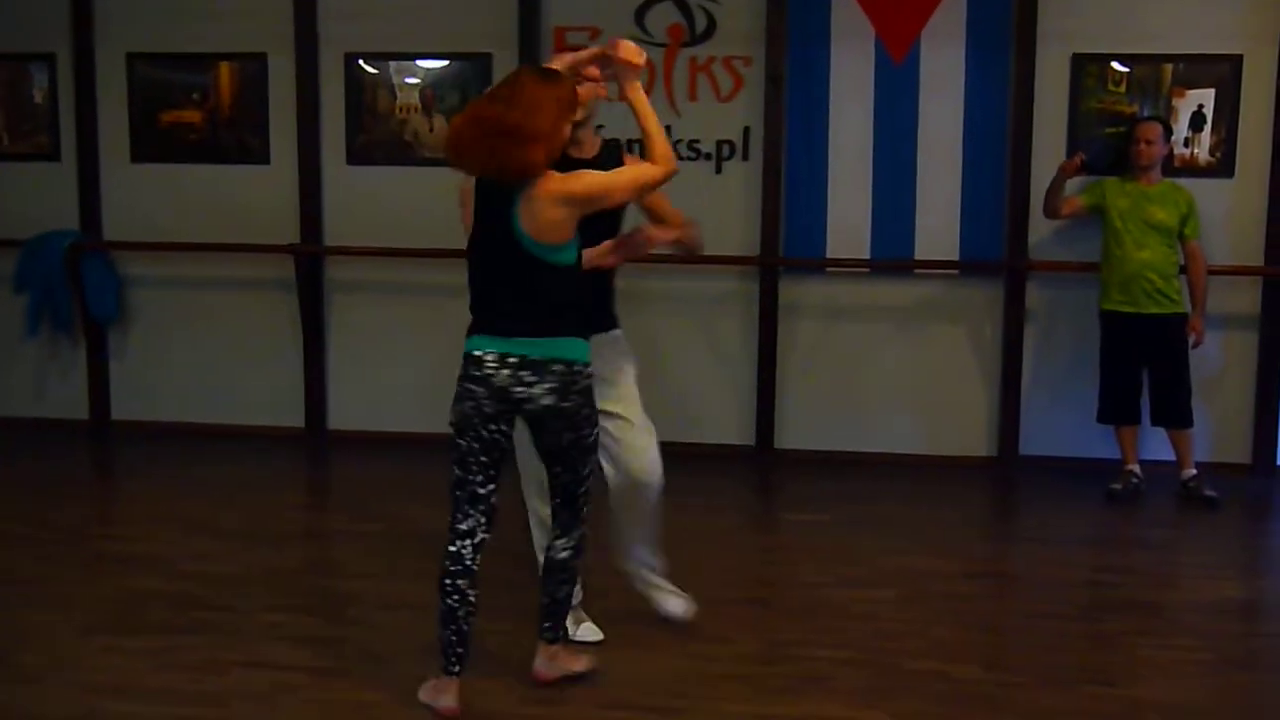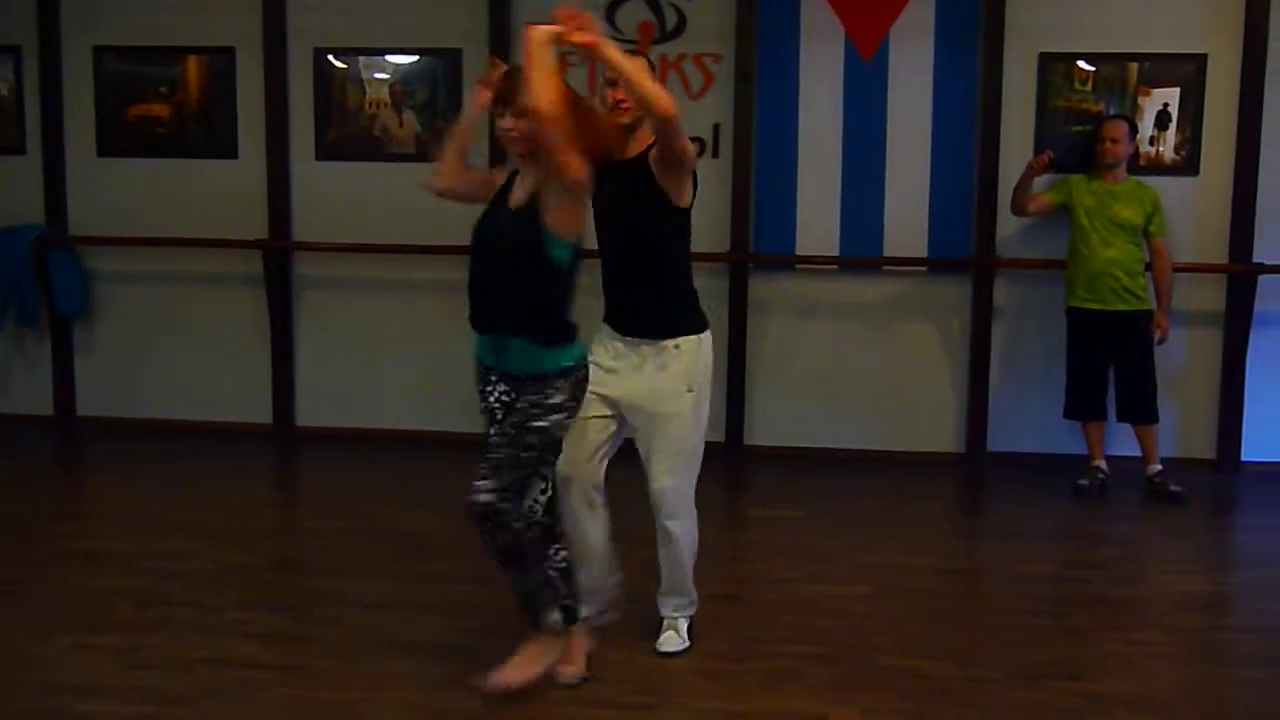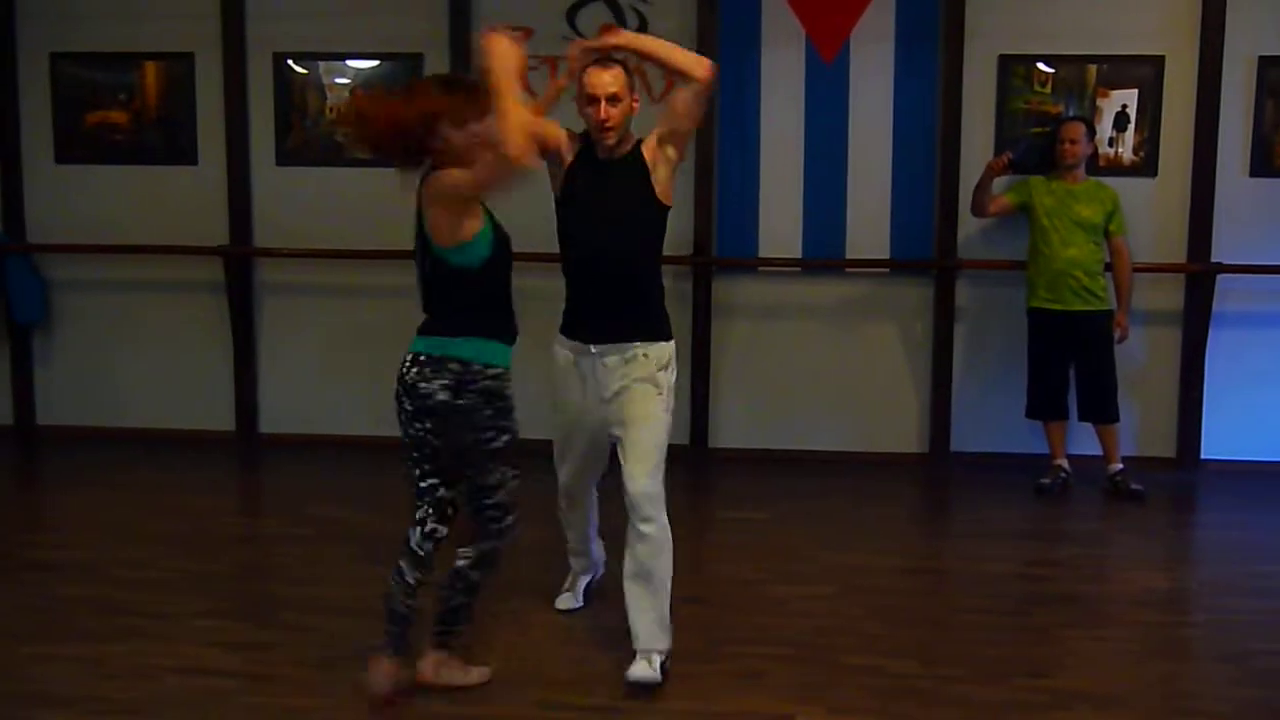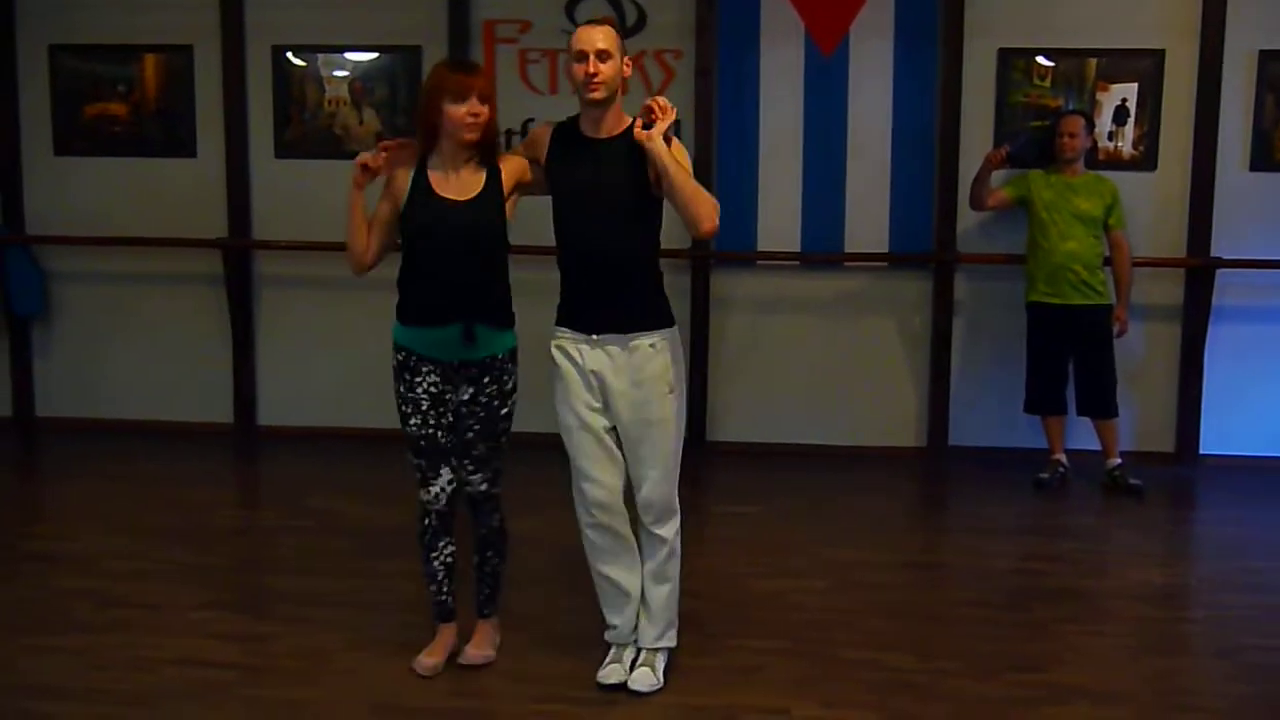
dt=0.5s
person 1, frame 1
left shoulder: (482, 192)
right shoulder: (559, 193)
right elbow: (663, 164)
left wrist: (597, 255)
right wrist: (633, 84)
left hip: (485, 372)
right hip: (558, 378)
left knee: (468, 523)
right knee: (572, 511)
right ankle: (552, 649)
person 1, frame 2
left shoulder: (565, 181)
right shoulder: (505, 179)
left elbow: (548, 111)
right elbow: (444, 183)
left wrist: (542, 45)
right wrist: (480, 101)
left hip: (548, 377)
right hip: (498, 369)
left knee: (492, 502)
right knee: (530, 505)
left ankle: (548, 634)
right ankle: (563, 630)
person 1, frame 3
left shoulder: (460, 183)
right shoulder: (450, 187)
left elbow: (505, 145)
right elbow: (513, 153)
right wrist: (503, 67)
left hip: (424, 372)
right hip: (470, 379)
left knee: (431, 516)
right knee: (492, 519)
left ankle: (392, 656)
right ankle: (438, 655)
person 1, frame 4
left shoulder: (508, 171)
right shoulder: (406, 176)
right elbow: (362, 260)
right wrist: (359, 184)
left hip: (490, 355)
right hip: (420, 354)
left knee: (483, 491)
right knee: (436, 492)
left ankle: (487, 619)
right ankle: (444, 626)
person 2, frame 1
left shoulder: (626, 166)
left elbow: (691, 239)
left wrist: (667, 237)
left hip: (603, 341)
left knee: (643, 471)
right knee: (553, 482)
left ankle: (647, 572)
right ankle: (562, 602)
person 2, frame 2
left shoulder: (672, 160)
right shoulder: (597, 157)
left elbow: (664, 113)
left wrist: (602, 46)
left hip: (676, 350)
right hip: (614, 343)
left knee: (670, 491)
right knee: (574, 471)
left ankle: (679, 610)
right ankle: (597, 592)
person 2, frame 3
left shoulder: (658, 153)
right shoulder: (564, 150)
left elbow: (702, 72)
left wrist: (623, 40)
left hip: (644, 356)
right hip: (576, 350)
left knee: (643, 493)
right knee: (573, 481)
left ankle: (651, 643)
right ankle: (585, 565)
person 2, frame 4
left shoulder: (655, 145)
right shoulder: (547, 142)
left elbow: (706, 225)
left wrist: (655, 145)
left hip: (646, 344)
right hip: (574, 345)
left knee: (657, 501)
right knee: (598, 500)
left ankle: (656, 640)
right ankle: (623, 634)
person 3, frame 1
left shoulder: (1181, 197)
right shoulder: (1108, 189)
left elbow: (1195, 257)
right elbow: (1054, 211)
left wrist: (1198, 313)
right wrist: (1061, 177)
left hip: (1168, 313)
right hip: (1119, 312)
left knee: (1175, 397)
right knee: (1121, 396)
left ankle: (1189, 475)
right ankle: (1131, 471)
person 3, frame 2
left shoulder: (1146, 196)
right shoulder: (1074, 187)
left elbow: (1160, 255)
right elbow: (1022, 209)
left wrist: (1163, 310)
right wrist: (1029, 175)
left hip: (1133, 310)
right hip: (1085, 309)
left knee: (1141, 393)
right knee: (1088, 392)
left ankle: (1154, 471)
right ankle: (1098, 467)
person 3, frame 3
left shoulder: (1105, 195)
right shoulder: (1033, 188)
left elbow: (1120, 255)
right elbow: (982, 209)
left wrist: (1123, 309)
right wrist: (987, 177)
left hip: (1094, 310)
right hip: (1045, 309)
left knee: (1101, 392)
right knee: (1049, 392)
left ankle: (1115, 469)
right ankle: (1059, 466)
person 3, frame 4
left shoulder: (1105, 189)
right shoulder: (1032, 182)
left elbow: (1120, 249)
right elbow: (980, 203)
left wrist: (1122, 303)
right wrist: (985, 170)
left hip: (1093, 304)
right hip: (1045, 303)
left knee: (1101, 388)
right knee: (1048, 387)
left ankle: (1114, 465)
right ankle: (1058, 461)
